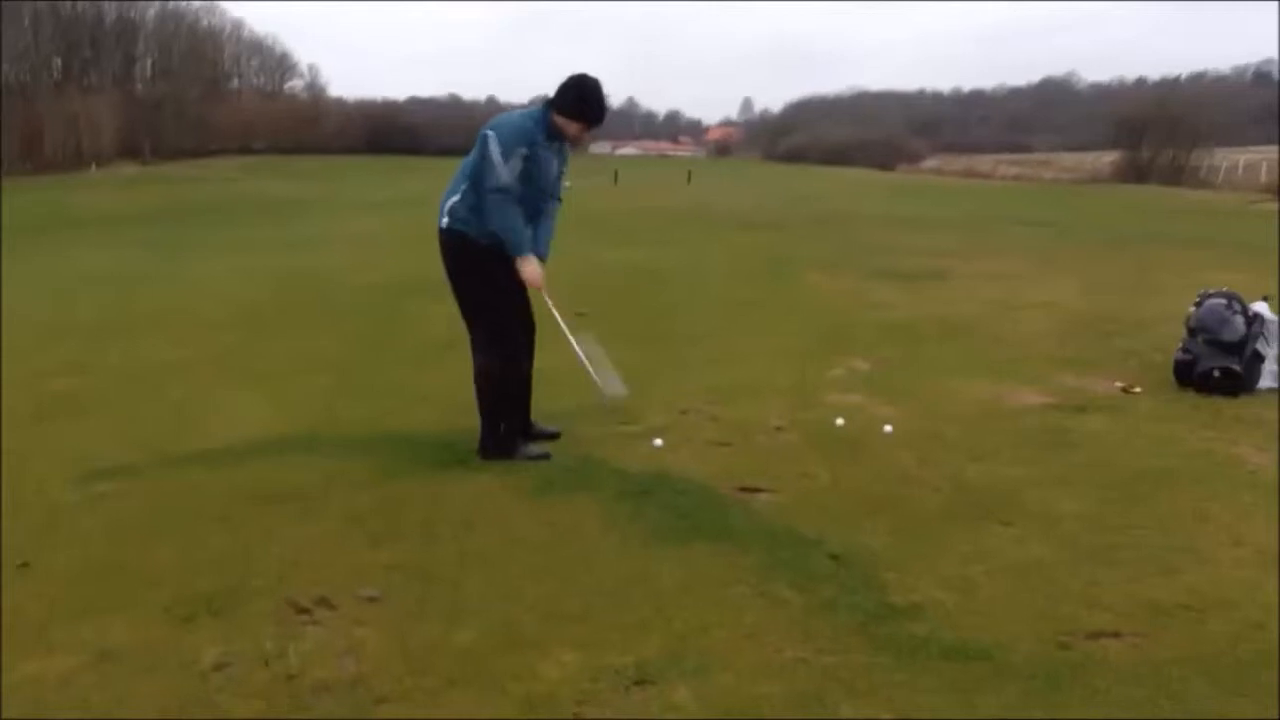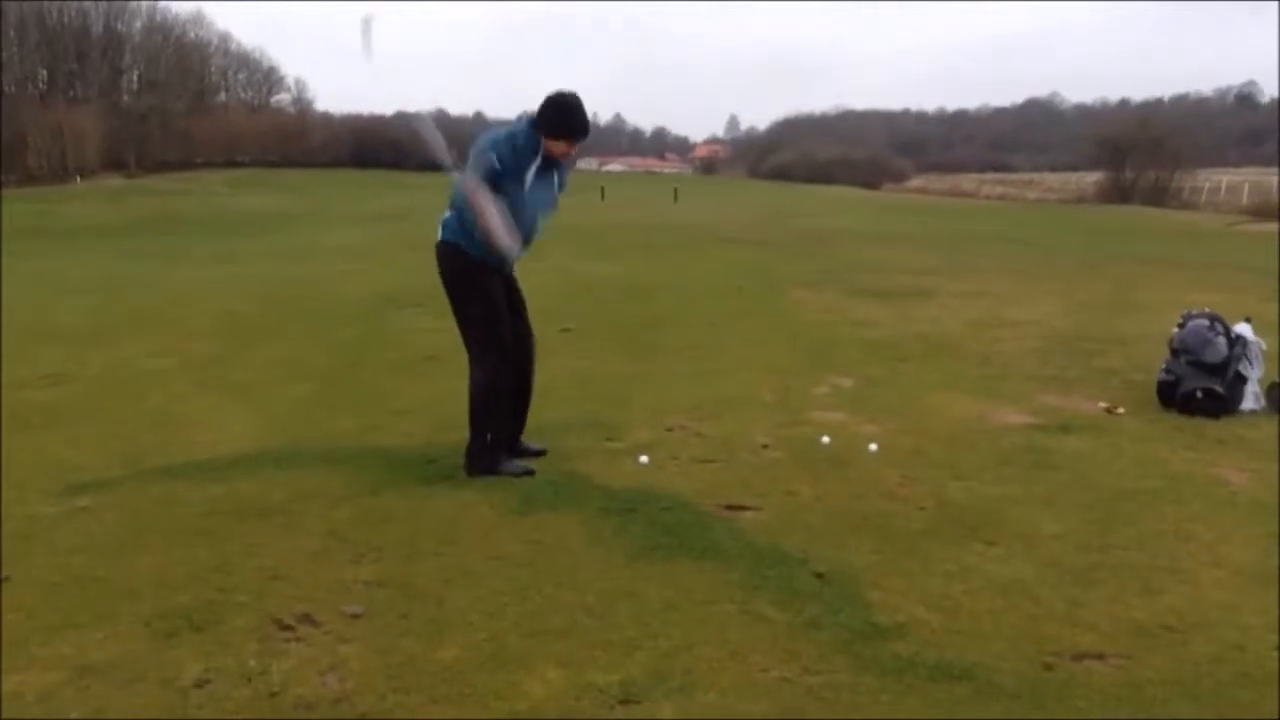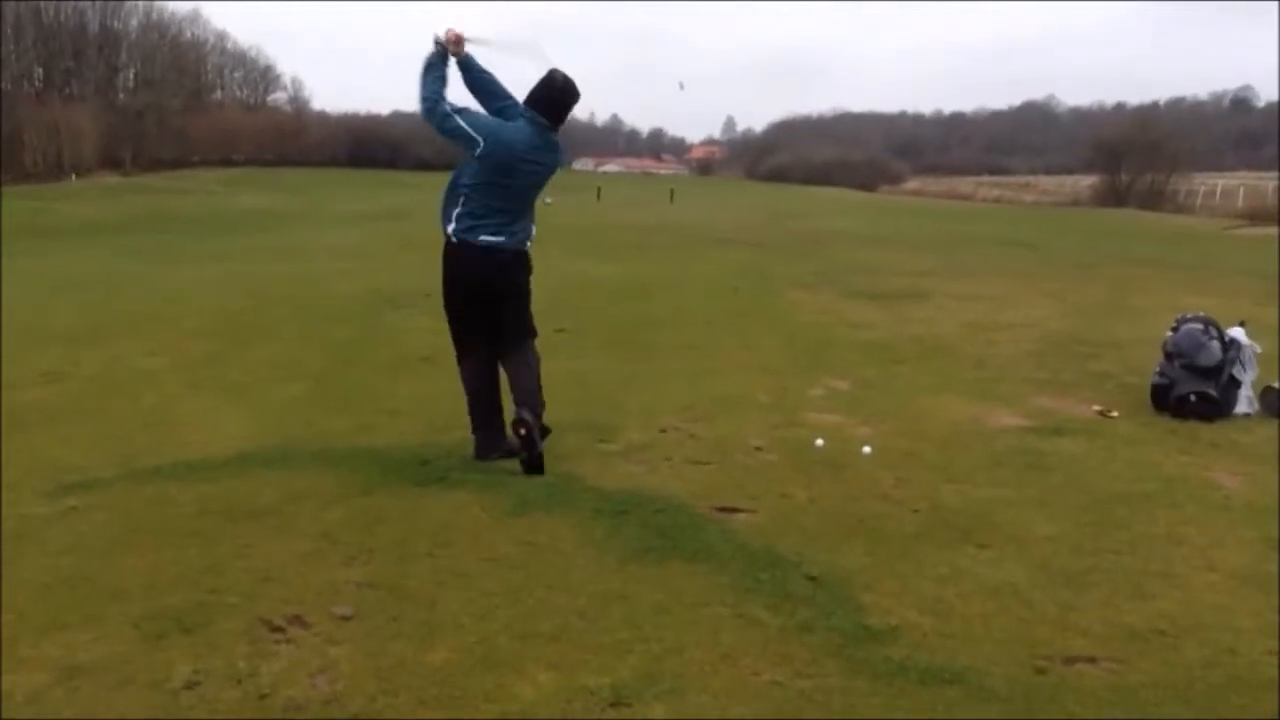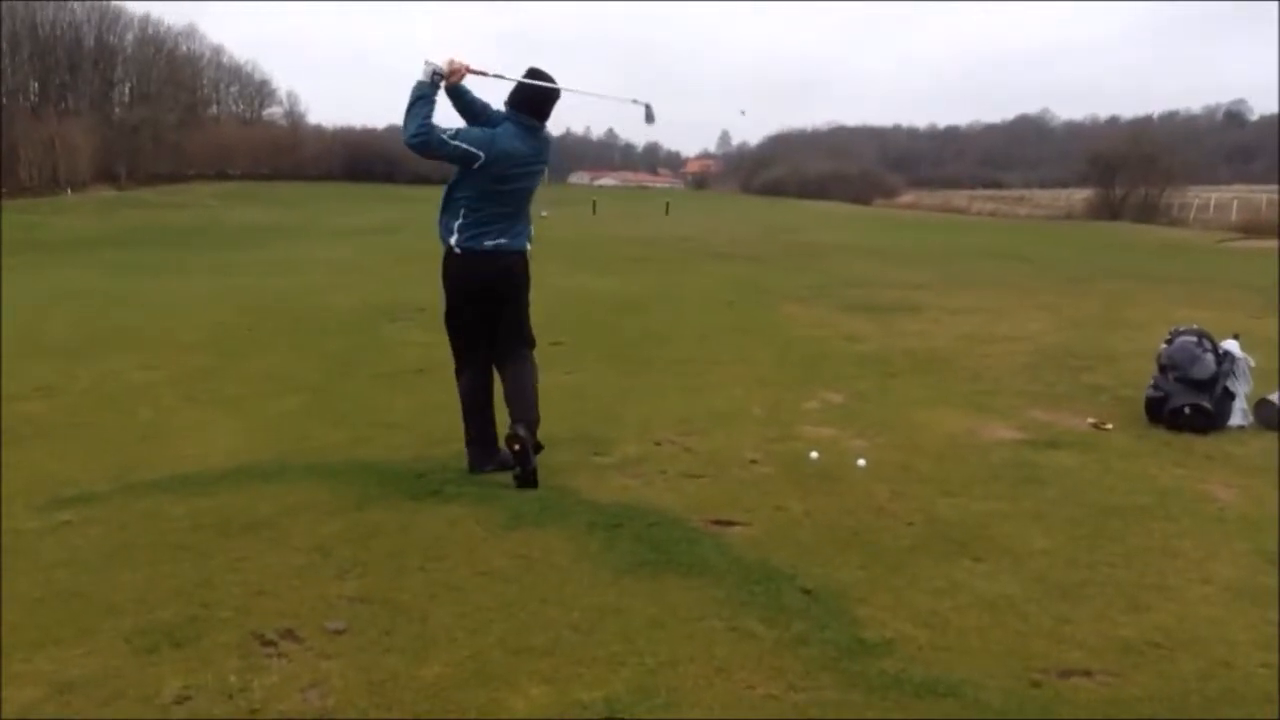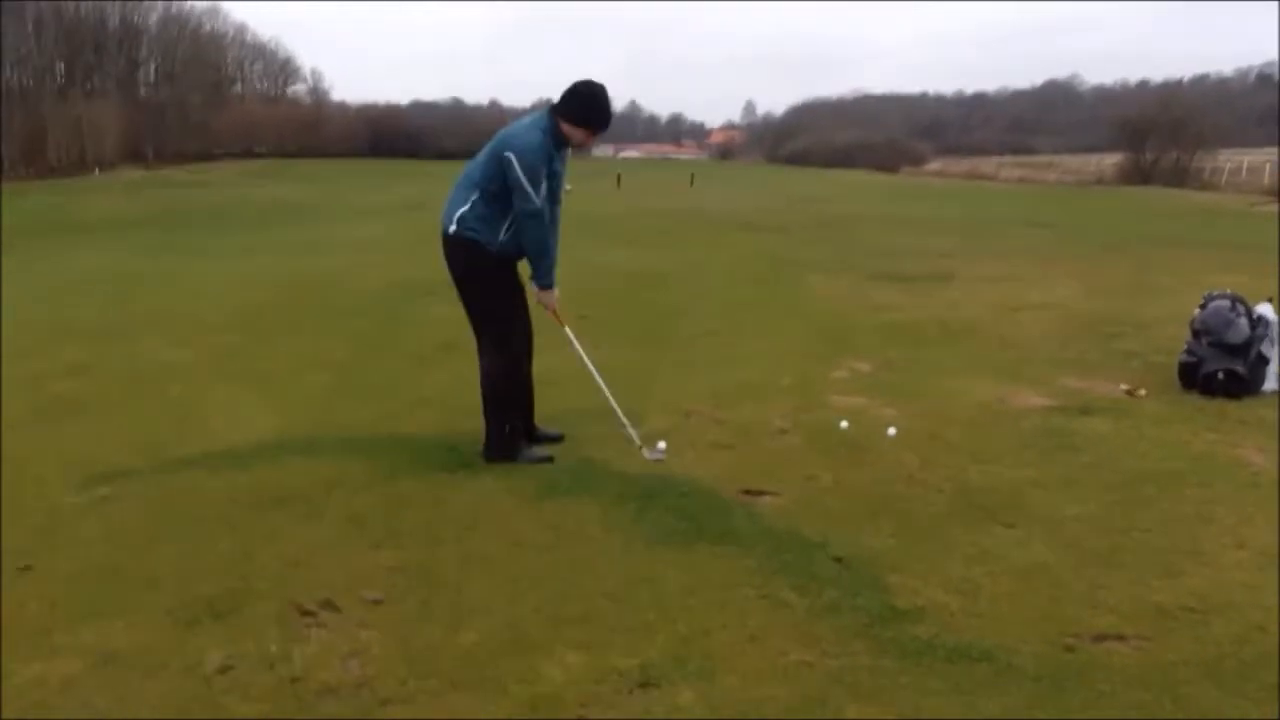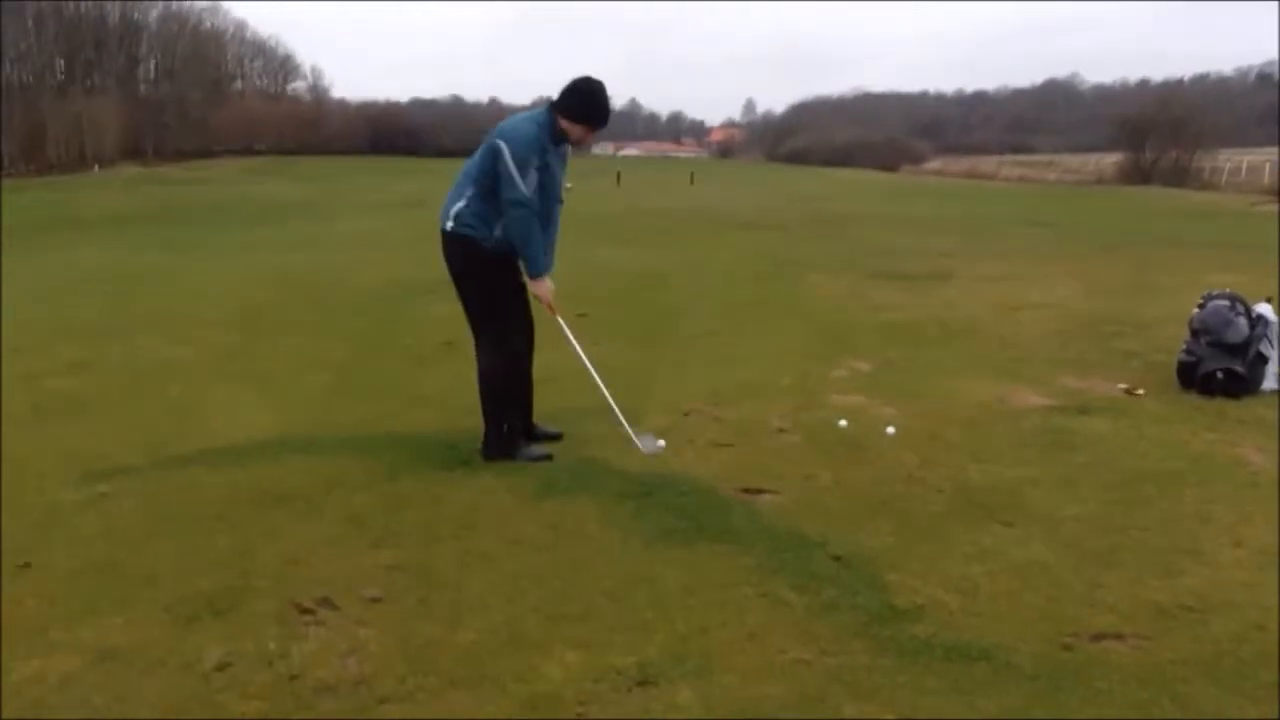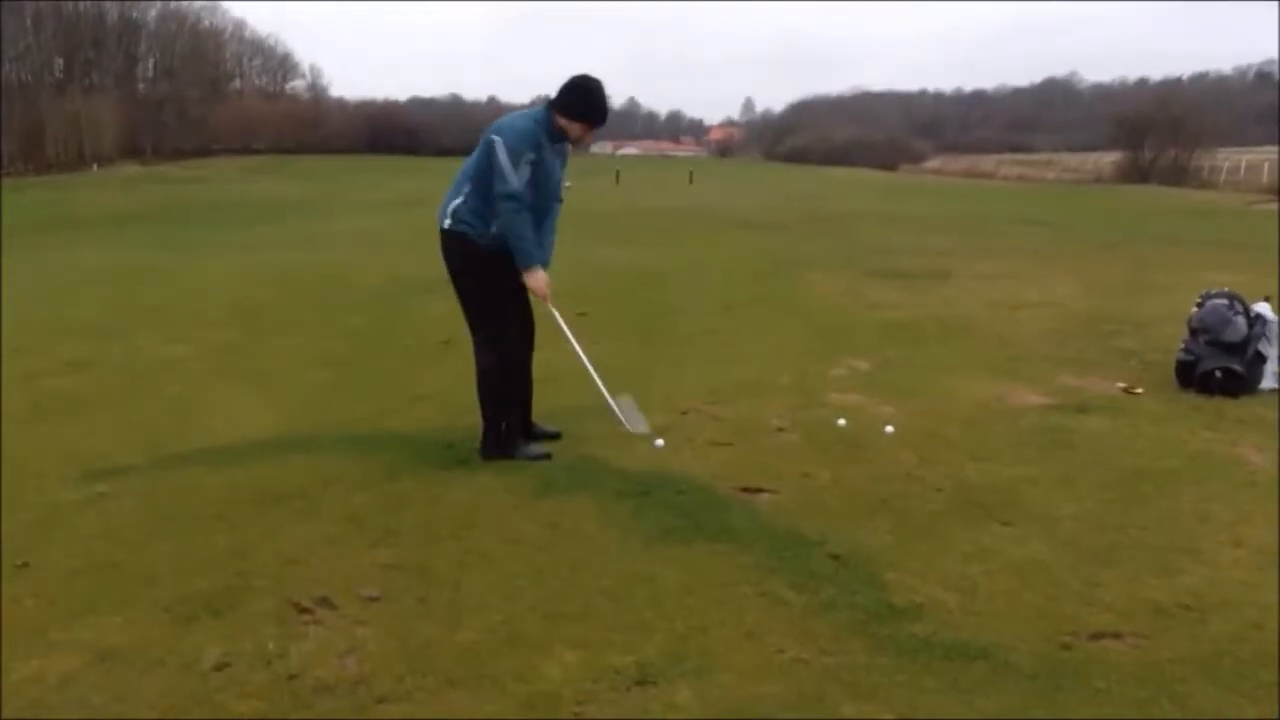
dt=0.5s
person 1, frame 1
left shoulder: (556, 152)
right shoulder: (514, 130)
left elbow: (547, 205)
right elbow: (501, 195)
left wrist: (535, 257)
right wrist: (523, 256)
left hip: (497, 245)
right hip: (467, 238)
left knee: (519, 332)
right knee: (496, 338)
left ankle: (517, 422)
right ankle: (499, 439)
person 1, frame 2
left shoulder: (554, 169)
right shoulder: (498, 144)
left elbow: (536, 203)
right elbow: (468, 195)
left wrist: (512, 223)
left hip: (495, 261)
right hip: (463, 254)
left knee: (519, 348)
right knee: (493, 352)
left ankle: (506, 438)
right ankle: (485, 453)
person 1, frame 3
left shoulder: (493, 136)
right shoulder: (551, 150)
left elbow: (433, 106)
right elbow: (506, 104)
left wrist: (442, 52)
right wrist: (465, 59)
left hip: (465, 252)
right hip: (510, 256)
left knee: (475, 348)
right knee: (519, 341)
left ankle: (489, 437)
right ankle: (529, 413)
person 1, frame 4
left shoulder: (491, 145)
right shoulder: (538, 143)
left elbow: (418, 136)
left wrist: (431, 81)
right wrist: (455, 87)
left hip: (467, 261)
right hip: (512, 261)
left knee: (473, 359)
right knee: (517, 350)
left ankle: (484, 451)
right ankle: (524, 429)
person 1, frame 5
left shoulder: (550, 140)
right shoulder: (528, 145)
left elbow: (549, 212)
right elbow: (532, 217)
left wrist: (545, 275)
right wrist: (545, 282)
left hip: (493, 245)
right hip: (472, 241)
left knee: (517, 336)
right knee: (501, 341)
left ankle: (520, 425)
right ankle: (502, 441)
person 1, frame 6
left shoulder: (555, 143)
right shoulder: (522, 137)
left elbow: (548, 209)
right elbow: (519, 208)
left wrist: (543, 268)
right wrist: (537, 274)
left hip: (496, 244)
right hip: (470, 239)
left knee: (519, 334)
right knee: (499, 339)
left ankle: (520, 424)
right ankle: (501, 439)
person 1, frame 7
left shoulder: (557, 147)
right shoulder: (516, 133)
left elbow: (549, 207)
right elbow: (509, 203)
left wrist: (541, 264)
right wrist: (529, 265)
left hip: (500, 245)
right hip: (469, 237)
left knee: (520, 332)
right knee: (497, 338)
left ankle: (518, 422)
right ankle: (499, 438)
